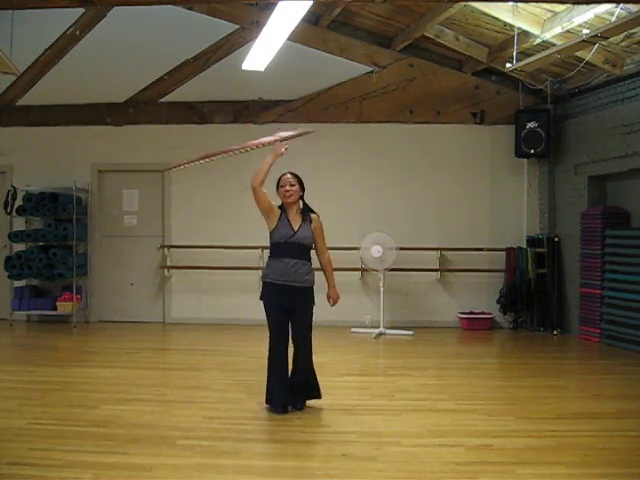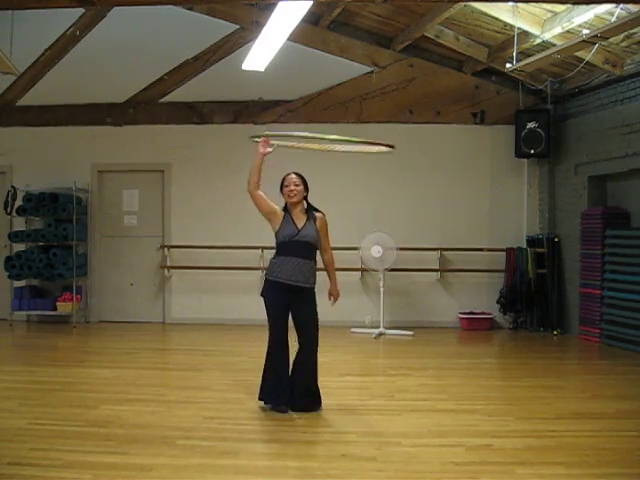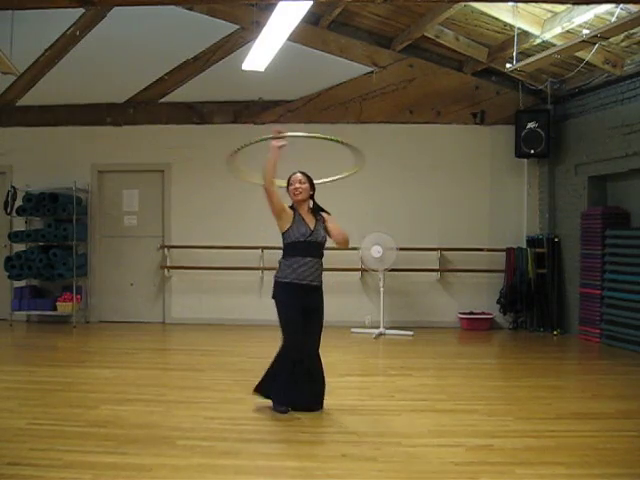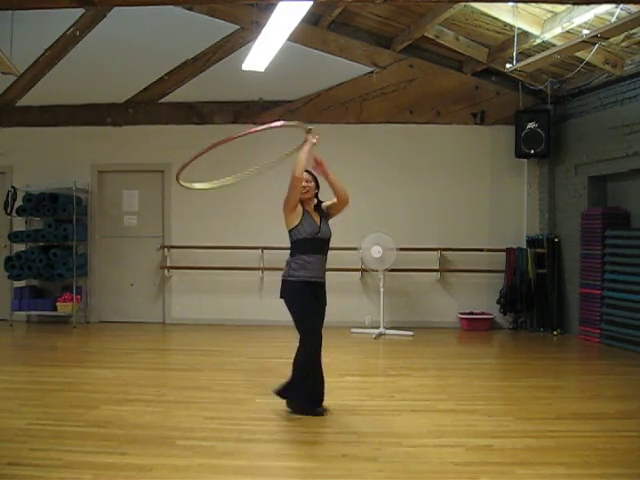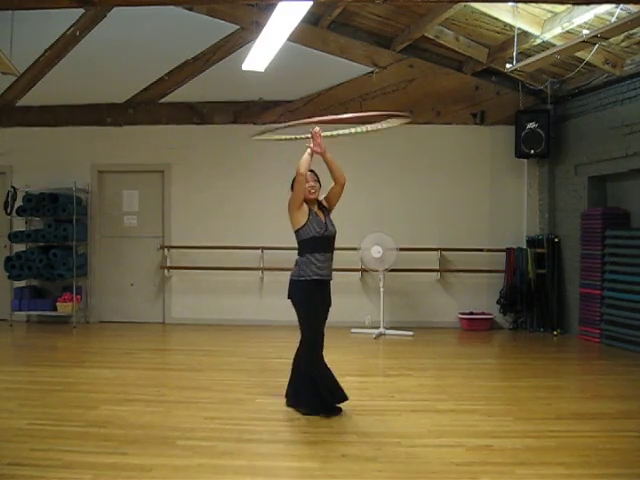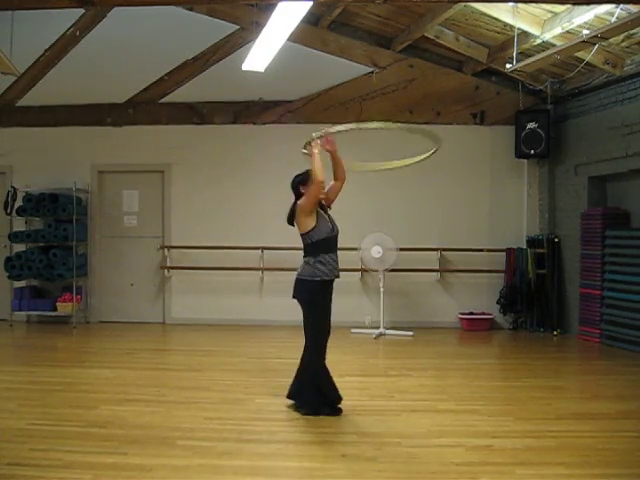
dt=0.2s
person 1, frame 1
left shoulder: (313, 220)
right shoulder: (273, 215)
left elbow: (323, 254)
right elbow: (255, 185)
left wrist: (332, 285)
right wrist: (275, 154)
left hip: (302, 290)
right hip: (274, 287)
left knee: (303, 343)
right knee: (278, 342)
left ankle: (299, 393)
right ankle: (278, 399)
person 1, frame 2
left shoulder: (318, 218)
right shoulder: (277, 216)
left elbow: (326, 252)
right elbow: (252, 189)
left wrist: (333, 283)
right wrist: (261, 156)
left hip: (305, 290)
right hip: (277, 286)
left knee: (309, 343)
right knee: (278, 341)
left ankle: (303, 398)
right ankle: (276, 397)
person 1, frame 3
left shoulder: (323, 217)
right shoulder: (285, 214)
left elbow: (342, 241)
right elbow: (268, 185)
left wrist: (341, 236)
right wrist: (274, 151)
left hip: (314, 290)
right hip: (288, 287)
left knee: (311, 347)
right knee: (293, 342)
left ankle: (306, 398)
right ankle: (279, 394)
person 1, frame 4
left shoulder: (325, 211)
right shoulder: (293, 211)
left elbow: (344, 198)
right elbow: (294, 176)
left wrist: (324, 170)
right wrist: (307, 146)
left hip: (318, 286)
right hip: (296, 285)
left knee: (312, 343)
right knee: (310, 341)
left ankle: (306, 398)
right ankle: (300, 397)
person 1, frame 5
left shoulder: (325, 208)
right shoulder: (297, 209)
left elbow: (341, 181)
right elbow: (300, 173)
left wrist: (323, 152)
right wrist: (309, 149)
left hip: (322, 284)
right hip: (304, 284)
left knee: (310, 342)
right knee: (313, 343)
left ankle: (299, 397)
right ankle: (319, 401)
person 1, frame 6
left shoulder: (322, 207)
right shoulder: (304, 208)
left elbow: (340, 178)
right elbow: (318, 180)
left wrist: (332, 152)
right wrist: (315, 153)
left hip: (322, 284)
right hip: (312, 285)
left knee: (316, 342)
right knee: (317, 343)
left ankle: (304, 396)
right ankle: (315, 401)
